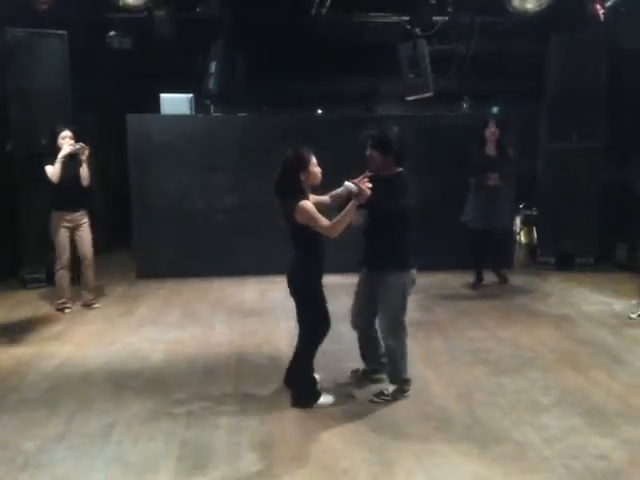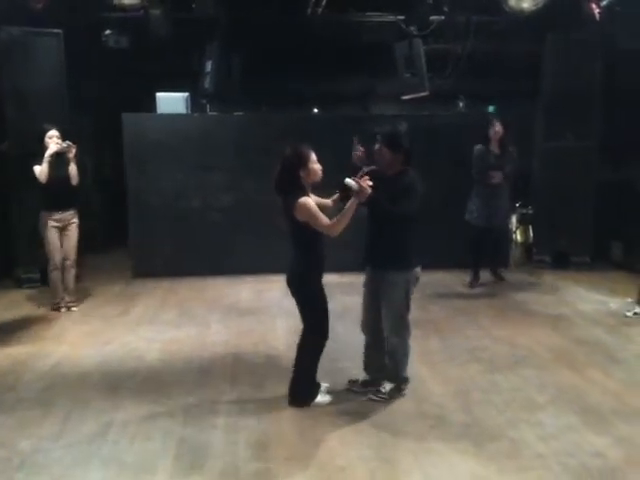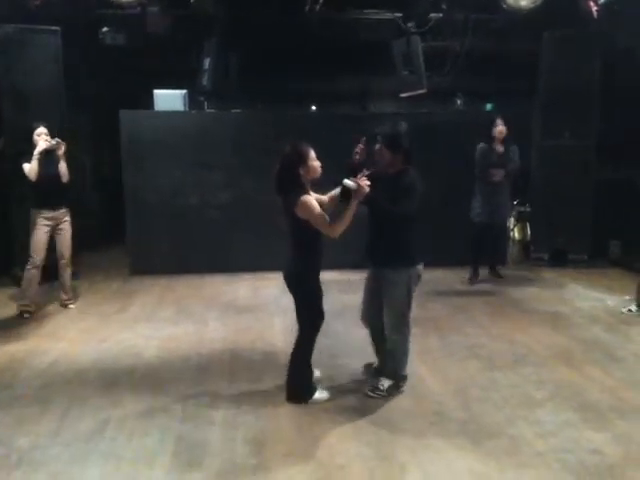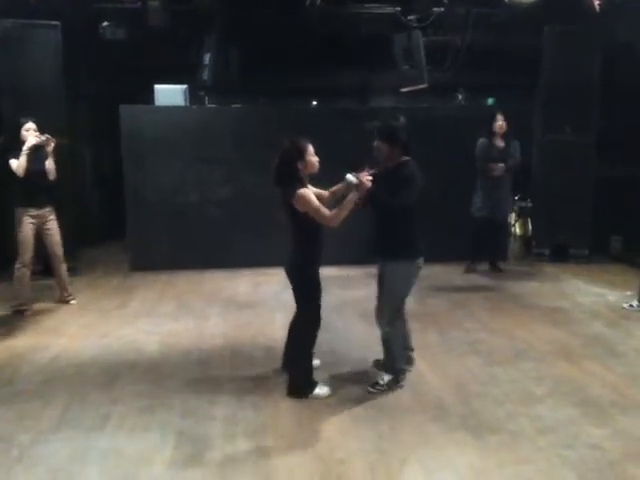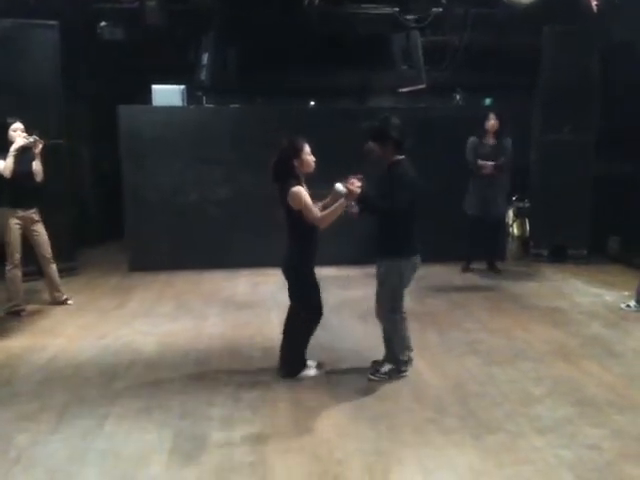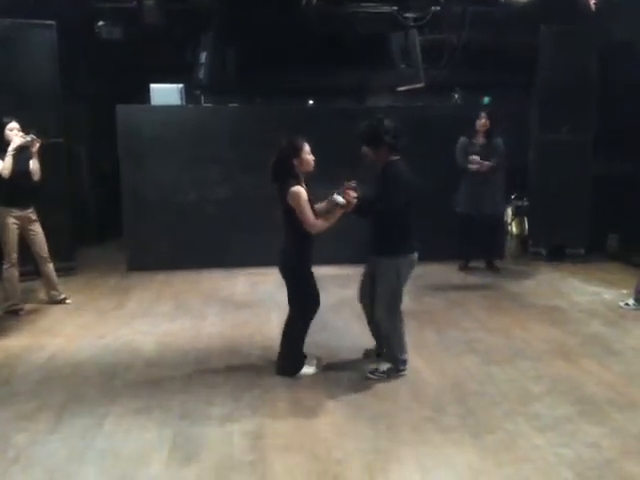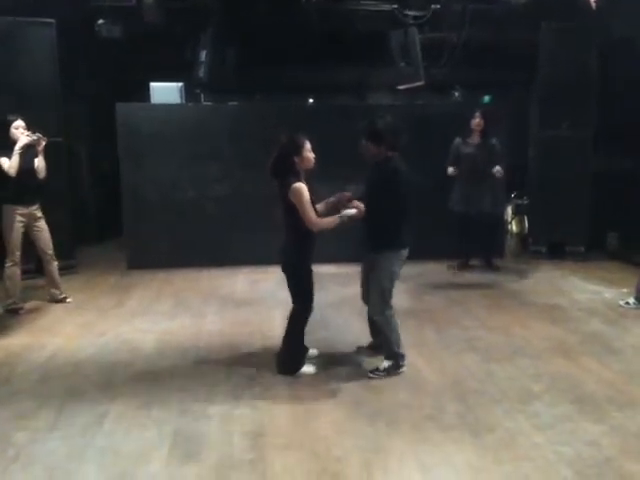
dt=0.3s
person 1, frame 1
left shoulder: (402, 184)
right shoulder: (376, 180)
left elbow: (395, 212)
right elbow: (372, 213)
left wrist: (368, 198)
left hip: (396, 269)
right hip: (373, 264)
left knee: (391, 328)
right knee: (360, 319)
left ankle: (399, 383)
right ankle: (374, 367)
person 1, frame 2
left shoulder: (410, 182)
right shoulder: (377, 176)
left elbow: (397, 216)
left wrist: (370, 196)
left hip: (400, 268)
right hip: (376, 264)
left knee: (395, 327)
right knee: (371, 325)
left ankle: (397, 381)
right ankle: (375, 377)
person 1, frame 3
left shoulder: (410, 182)
right shoulder: (378, 176)
left elbow: (398, 215)
right elbow: (347, 196)
left wrist: (369, 197)
right wrist: (356, 166)
left hip: (402, 265)
right hip: (378, 261)
left knee: (395, 323)
right knee: (371, 316)
left ankle: (396, 378)
right ankle: (385, 363)
person 1, frame 4
left shoulder: (410, 174)
right shoulder: (385, 172)
left elbow: (398, 208)
right elbow: (380, 204)
left wrist: (370, 191)
right wrist: (364, 190)
left hip: (404, 256)
right hip: (389, 253)
left knee: (388, 314)
right knee: (393, 310)
left ankle: (396, 373)
right ankle: (403, 357)
person 1, frame 5
left shoulder: (403, 173)
right shoulder: (392, 170)
left elbow: (391, 207)
left wrist: (361, 195)
right wrist: (361, 202)
left hip: (401, 254)
right hip: (392, 251)
left knee: (388, 309)
right knee: (392, 306)
left ankle: (398, 364)
right ankle: (401, 355)
person 1, frame 6
left shoulder: (397, 175)
right shoulder: (385, 171)
left elbow: (388, 211)
left wrist: (358, 205)
right wrist: (358, 200)
left hip: (398, 253)
right hip: (382, 250)
left knee: (387, 309)
right knee: (368, 299)
left ankle: (397, 362)
right ankle: (383, 347)
person 1, frame 7
left shoulder: (395, 170)
right shoulder: (379, 166)
left elbow: (398, 210)
left wrist: (366, 212)
right wrist: (359, 204)
left hip: (390, 247)
right hip: (376, 244)
left knee: (380, 303)
right knee: (370, 298)
left ankle: (396, 359)
right ankle: (379, 343)
person 2, frame 1
left shoulder: (302, 198)
right shoulder: (301, 206)
left elbow: (328, 199)
right elbow: (331, 229)
left wrist: (351, 187)
right wrist: (356, 201)
left hip: (304, 275)
right hip: (306, 278)
left knee: (313, 327)
right knee: (314, 331)
left ankle: (296, 376)
right ankle: (305, 394)
person 2, frame 2
left shoulder: (304, 197)
right shoulder: (301, 203)
left elbow: (329, 204)
right elbow: (332, 228)
right wrist: (357, 199)
left hip: (305, 274)
right hip: (305, 277)
left knee: (315, 329)
right knee: (316, 332)
left ankle: (307, 383)
right ankle: (302, 393)
person 2, frame 3
left shoulder: (301, 194)
right shoulder: (303, 201)
left elbow: (326, 201)
right elbow: (333, 230)
right wrist: (356, 199)
left hip: (301, 270)
right hip: (303, 273)
left knee: (312, 322)
right knee: (310, 326)
left ankle: (301, 376)
right ankle: (300, 390)
person 2, frame 4
left shoulder: (303, 188)
right shoulder: (300, 194)
left elbow: (327, 196)
right elbow: (331, 219)
left wrist: (351, 182)
right wrist: (356, 193)
left hip: (302, 263)
right hip: (304, 265)
left knee: (304, 314)
right knee: (311, 320)
left ankle: (293, 360)
right ankle: (302, 384)
person 2, frame 5
left shoulder: (298, 187)
right shoulder: (295, 191)
left elbow: (317, 209)
right elbow: (320, 220)
left wrist: (340, 193)
right wrist: (346, 199)
left hip: (298, 260)
right hip: (299, 262)
left knee: (299, 308)
right knee: (312, 311)
left ankle: (292, 359)
right ankle: (293, 365)
person 2, frame 6
left shoulder: (294, 187)
right shoulder: (295, 190)
left elbow: (315, 212)
right elbow: (313, 226)
left wrist: (336, 198)
right wrist: (340, 210)
left hip: (297, 258)
right hip: (296, 260)
left knee: (309, 305)
right knee: (302, 309)
left ankle: (294, 356)
right ankle: (290, 364)
person 2, frame 7
left shoulder: (293, 183)
right shoulder: (297, 187)
left elbow: (312, 211)
right elbow: (314, 223)
left wrist: (336, 201)
right wrist: (343, 215)
left hip: (296, 254)
right hip: (297, 256)
left knee: (303, 303)
right knee: (303, 306)
left ankle: (297, 350)
right ankle: (290, 363)
person 3, frame 1
left shoulder: (77, 160)
right shoulder: (52, 162)
left elbow: (85, 183)
right elbow: (54, 179)
left wrist: (84, 161)
right wrist: (61, 156)
left hip: (80, 215)
right hip: (60, 216)
left knee: (87, 257)
right knee: (63, 261)
left ankle: (89, 297)
right ankle: (63, 301)
person 3, frame 2
left shoulder: (66, 159)
right shoulder: (40, 161)
left elbow: (75, 181)
right elbow: (42, 179)
left wrist: (71, 159)
right wrist: (48, 156)
left hip: (70, 215)
right hip: (50, 216)
left knee: (70, 260)
right knee: (56, 261)
left ankle: (70, 299)
right ankle: (58, 301)
person 3, frame 3
left shoulder: (55, 157)
right shoulder: (28, 159)
left elbow: (65, 179)
right elbow: (32, 176)
left wrist: (61, 157)
right wrist: (37, 153)
left hip: (62, 213)
right hip: (41, 215)
left knee: (65, 258)
right knee: (35, 260)
left ankle: (67, 297)
right ankle: (26, 304)
person 3, frame 4
left shoulder: (42, 153)
right shoulder: (15, 155)
left elbow: (52, 176)
right elbow: (19, 172)
left wrist: (50, 154)
right wrist: (26, 149)
left hip: (47, 211)
right hip: (26, 212)
left knee: (58, 254)
right knee: (25, 259)
left ankle: (65, 294)
right ankle: (21, 303)
person 3, frame 5
left shoulder: (29, 154)
left elbow: (39, 178)
left wrist: (37, 155)
left hip: (32, 212)
left knee: (47, 255)
left ankle: (57, 295)
person 3, frame 6
left shoulder: (26, 153)
left elbow: (36, 177)
left wrist: (34, 154)
left hip: (29, 211)
left knee: (43, 254)
left ankle: (55, 294)
person 3, frame 7
left shoulder: (31, 151)
left elbow: (41, 175)
left wrist: (40, 152)
right wrist: (18, 148)
left hip: (34, 208)
left knee: (48, 252)
left ankle: (56, 293)
person 4, frame 1
left shoulder: (505, 154)
right shoulder: (476, 153)
left elbow: (508, 177)
right elbow: (473, 178)
left wrist: (495, 179)
right wrist: (490, 179)
left hip: (500, 201)
right hip: (480, 201)
left knee: (501, 238)
right knee: (478, 239)
left ankle: (498, 268)
right ankle: (478, 276)
person 4, frame 2
left shoulder: (508, 152)
right shoulder: (480, 150)
left elbow: (510, 172)
right elbow: (477, 174)
left wrist: (496, 175)
right wrist: (493, 177)
left hip: (501, 198)
right hip: (482, 198)
left knee: (500, 235)
right knee: (478, 236)
left ankle: (495, 268)
right ankle: (475, 274)
person 4, frame 3
left shoulder: (512, 149)
right shoulder: (483, 148)
left elbow: (513, 169)
right elbow: (480, 171)
left wrist: (498, 173)
right wrist: (498, 174)
left hip: (502, 196)
right hip: (484, 195)
left knee: (500, 233)
right knee: (479, 232)
left ankle: (493, 267)
right ankle: (474, 270)
person 4, frame 4
left shoulder: (513, 144)
right shoulder: (483, 143)
left elbow: (515, 164)
right elbow: (481, 166)
left wrist: (496, 167)
right wrist: (501, 167)
left hip: (504, 191)
right hip: (485, 190)
left knee: (500, 227)
right knee: (480, 226)
left ankle: (494, 261)
right ankle: (473, 261)
person 4, frame 5
left shoulder: (505, 142)
right shoulder: (474, 141)
left elbow: (505, 163)
right elbow: (472, 163)
left wrist: (485, 164)
right wrist: (493, 165)
left hip: (498, 189)
right hip: (478, 189)
left knee: (496, 226)
right knee: (475, 225)
left ankle: (491, 261)
right ankle: (468, 260)
person 4, frame 6
left shoulder: (496, 143)
right shoulder: (464, 142)
left elbow: (498, 163)
right elbow: (462, 163)
left wrist: (485, 164)
right wrist: (480, 167)
left hip: (490, 190)
right hip: (469, 190)
left knee: (491, 225)
right knee: (467, 225)
left ankle: (489, 260)
right ankle: (465, 259)
person 4, frame 7
left shoulder: (491, 143)
right shoulder: (459, 142)
left elbow: (498, 163)
right elbow: (451, 164)
left wrist: (498, 168)
right wrist: (451, 170)
left hip: (485, 190)
right hip: (464, 189)
left knee: (489, 223)
right knee: (464, 224)
left ankle: (488, 258)
right ankle: (464, 258)
